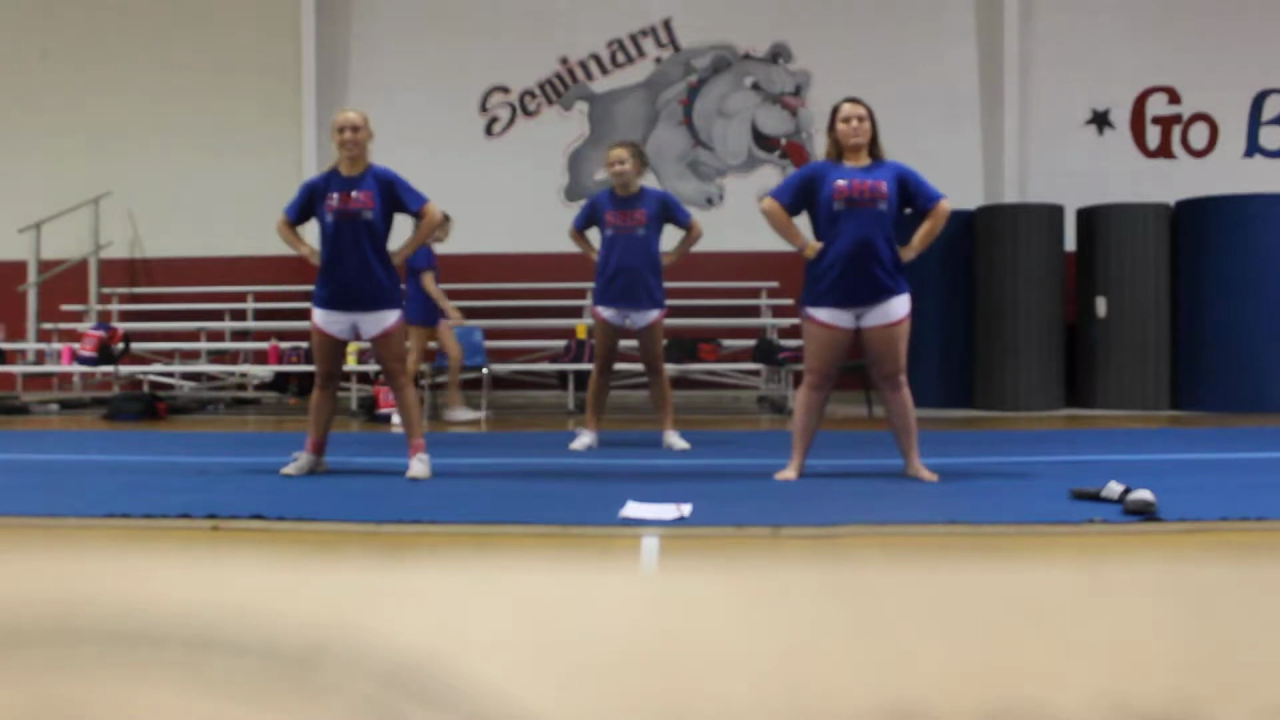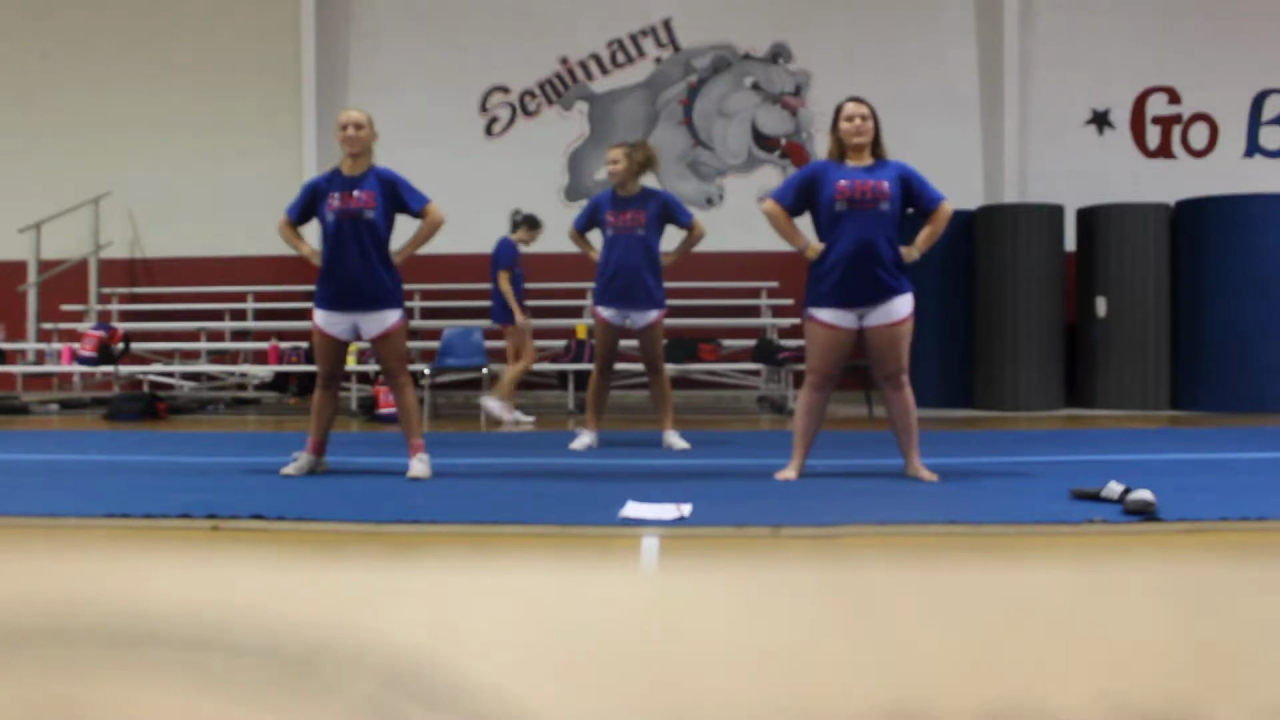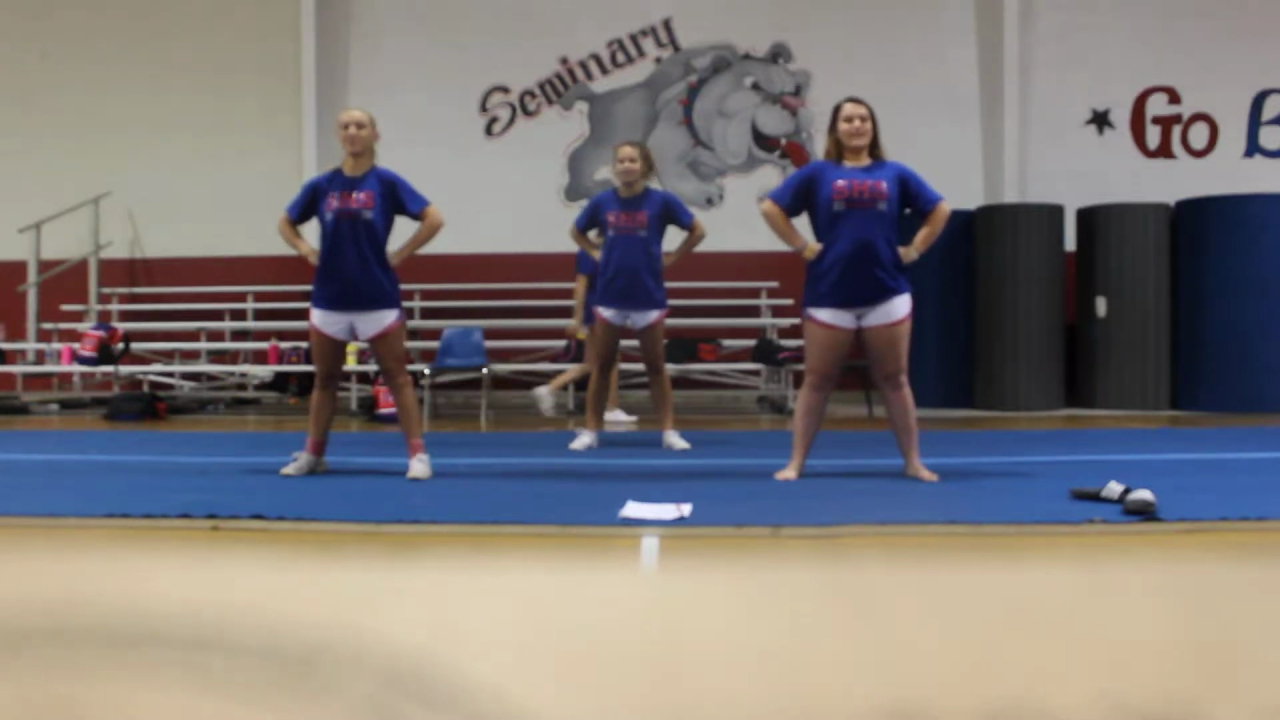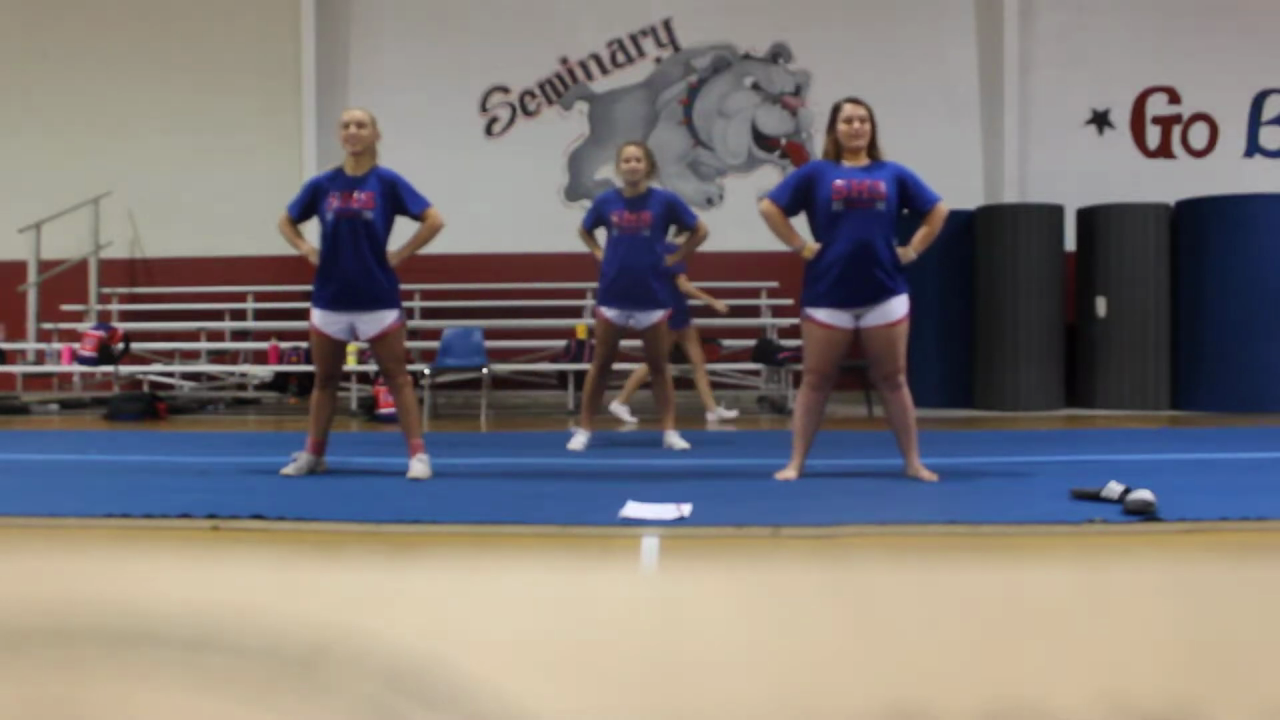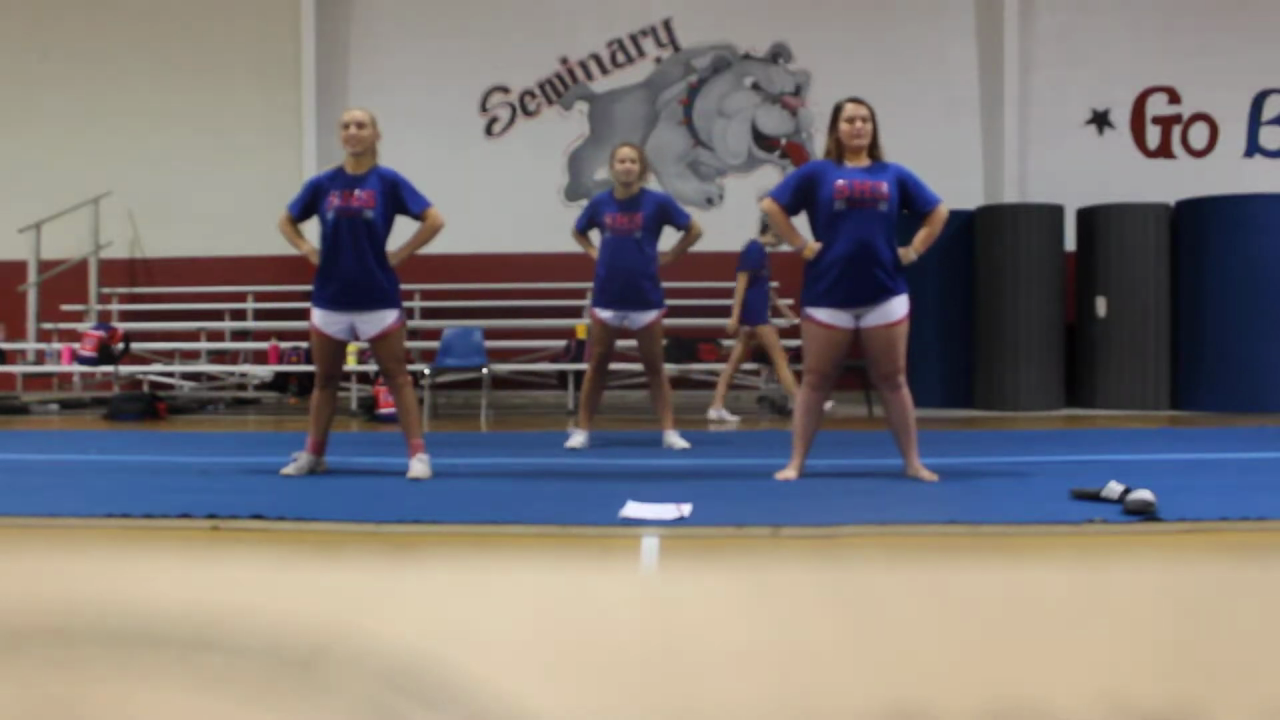
dt=0.4s
person 1, frame 1
left shoulder: (895, 173)
right shoulder: (817, 173)
left elbow: (940, 208)
right elbow: (771, 206)
left wrist: (912, 249)
right wrist: (804, 246)
left hip: (886, 294)
right hip: (828, 295)
left knee: (893, 380)
right knee: (817, 381)
left ankle: (913, 462)
right ankle: (795, 463)
person 1, frame 2
left shoulder: (898, 173)
right shoulder: (819, 173)
left elbow: (941, 210)
right elbow: (772, 207)
left wrist: (915, 250)
right wrist: (805, 247)
left hip: (889, 293)
right hip: (831, 294)
left knee: (894, 380)
right knee: (818, 381)
left ankle: (913, 462)
right ankle: (795, 463)
person 1, frame 3
left shoulder: (895, 173)
right shoulder: (817, 173)
left elbow: (939, 210)
right elbow: (771, 208)
left wrist: (913, 250)
right wrist: (802, 247)
left hip: (887, 294)
right hip: (830, 295)
left knee: (894, 380)
right knee: (817, 381)
left ankle: (913, 462)
right ankle: (796, 462)
person 1, frame 4
left shoulder: (893, 174)
right shoulder: (816, 173)
left elbow: (937, 211)
right elbow: (769, 208)
left wrist: (912, 251)
right wrist: (801, 247)
left hip: (885, 294)
right hip: (827, 295)
left knee: (893, 381)
right knee: (816, 381)
left ankle: (913, 462)
right ankle: (796, 462)
person 1, frame 5
left shoulder: (894, 174)
right shoulder: (817, 172)
left elbow: (937, 212)
right elbow: (770, 206)
left wrist: (912, 251)
right wrist: (800, 246)
left hip: (885, 294)
right hip: (827, 295)
left knee: (892, 381)
right knee: (816, 381)
left ankle: (913, 462)
right ankle: (795, 462)
person 2, frame 1
left shoulder: (384, 180)
right shoulder: (317, 186)
left elbow: (432, 216)
right elbow: (284, 225)
left wrist: (400, 255)
right wrist: (309, 254)
left hip: (380, 298)
right hip: (330, 299)
left knee: (398, 377)
right knee: (325, 380)
left ankle: (418, 453)
right ankle: (312, 453)
person 2, frame 2
left shoulder: (387, 181)
right shoulder: (320, 186)
left elbow: (434, 216)
right elbow: (286, 225)
left wrist: (401, 254)
right wrist: (310, 254)
left hip: (380, 298)
right hip: (332, 299)
left knee: (398, 378)
right knee: (327, 380)
left ankle: (418, 453)
right ankle: (313, 453)
person 2, frame 3
left shoulder: (387, 182)
right shoulder: (321, 185)
left elbow: (433, 218)
right elbow: (286, 223)
left wrist: (399, 255)
right wrist: (307, 251)
left hip: (378, 299)
right hip: (329, 299)
left knee: (397, 377)
right knee: (325, 379)
left ankle: (418, 454)
right ankle: (312, 453)
person 2, frame 4
left shoulder: (388, 182)
right shoulder: (322, 184)
left elbow: (434, 220)
right elbow: (286, 222)
left wrist: (399, 255)
right wrist: (308, 251)
left hip: (378, 298)
right hip: (329, 298)
left knee: (397, 377)
right knee: (325, 380)
left ankle: (418, 454)
right ankle: (312, 453)
person 2, frame 5
left shoulder: (388, 181)
right shoulder: (322, 183)
left elbow: (434, 220)
right elbow: (286, 221)
left wrist: (399, 255)
right wrist: (308, 251)
left hip: (378, 299)
right hip: (330, 298)
left knee: (397, 377)
right knee: (325, 379)
left ankle: (418, 454)
right ankle: (312, 453)
person 3, frame 1
left shoulder: (659, 200)
right shoulder: (599, 201)
left elbow: (694, 230)
right elbow: (575, 231)
left wrist: (670, 257)
right wrist: (595, 255)
left hip: (647, 296)
right hip: (608, 295)
left knee: (655, 367)
right knee: (602, 366)
left ankle: (669, 431)
right ankle: (589, 431)
person 3, frame 2
left shoulder: (659, 200)
right shoulder: (600, 202)
left elbow: (696, 230)
right elbow: (575, 233)
left wrist: (671, 257)
right wrist: (595, 255)
left hip: (647, 296)
right hip: (608, 296)
left knee: (655, 367)
right knee: (602, 366)
left ankle: (669, 432)
right ankle: (589, 431)
person 3, frame 3
left shoulder: (662, 200)
right shoulder: (601, 202)
left elbow: (697, 231)
right elbow: (577, 231)
left wrist: (672, 257)
right wrist: (596, 253)
left hip: (648, 297)
right hip: (609, 296)
left knee: (656, 367)
right knee: (602, 366)
left ankle: (669, 431)
right ankle: (590, 431)
person 3, frame 4
left shoulder: (665, 201)
right shoulder: (605, 201)
left elbow: (700, 231)
right elbow: (585, 231)
left wrist: (675, 257)
right wrist: (600, 253)
left hip: (651, 297)
right hip: (612, 295)
left knee: (658, 367)
right knee: (600, 365)
left ankle: (670, 432)
right ankle: (583, 430)
person 3, frame 5
left shoulder: (658, 202)
right shoulder: (599, 203)
left elbow: (694, 231)
right elbow: (578, 232)
left wrist: (668, 256)
right wrist: (595, 253)
left hip: (645, 298)
right hip: (606, 297)
left knee: (654, 367)
right knee: (596, 366)
left ankle: (669, 432)
right ankle: (581, 430)
person 4, frame 1
left shoulder: (426, 250)
right shoulder: (423, 249)
right elbow: (428, 283)
right wrist: (449, 309)
left hip: (431, 312)
right hip: (421, 312)
left knee: (456, 355)
right knee: (414, 362)
left ankle: (455, 407)
right ankle: (399, 411)
person 4, frame 2
left shoulder: (509, 248)
right shoulder: (507, 248)
right elbow: (503, 283)
left wrist: (520, 309)
right wrist: (518, 312)
left hip: (509, 310)
right hip: (508, 311)
left knee: (515, 359)
right knee: (527, 357)
left ankle: (508, 407)
right ankle: (496, 397)
person 4, frame 3
left shoulder: (590, 253)
right shoulder: (590, 254)
right elbow: (581, 285)
right wrist: (578, 318)
left hip: (594, 312)
right hip: (594, 312)
left knee: (590, 365)
left ankle: (548, 390)
right ankle: (611, 409)
person 4, frame 4
left shoulder: (671, 249)
right shoulder: (675, 251)
right elbow: (683, 285)
right wrist: (712, 301)
left hip: (676, 312)
right hip: (672, 314)
left knee: (698, 360)
left ankle: (712, 409)
right ankle: (620, 401)
person 4, frame 5
left shoulder: (758, 250)
right shoulder: (754, 250)
right elbow: (741, 283)
left wrist: (782, 308)
right wrist: (735, 315)
left hip: (752, 312)
right hip: (754, 312)
left knee: (735, 361)
right knee: (779, 358)
left ankle: (717, 407)
